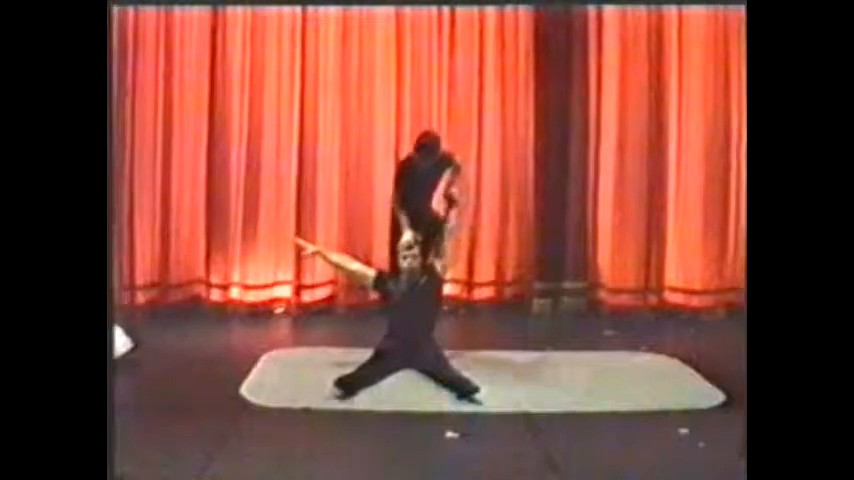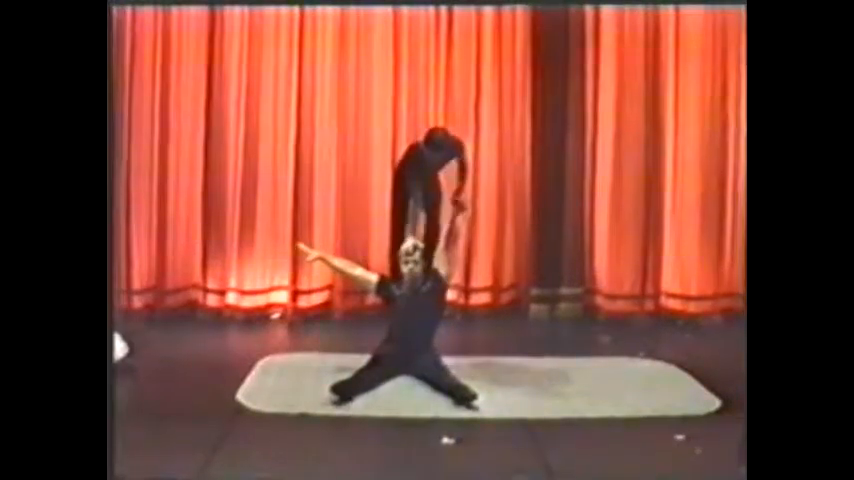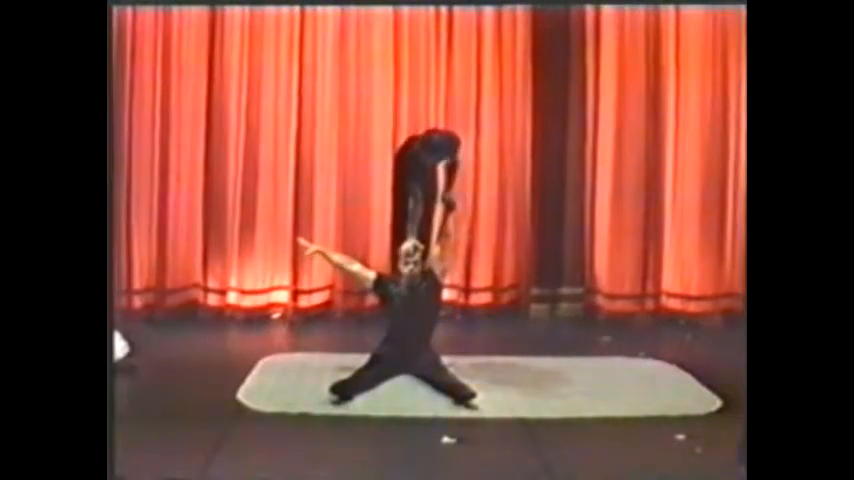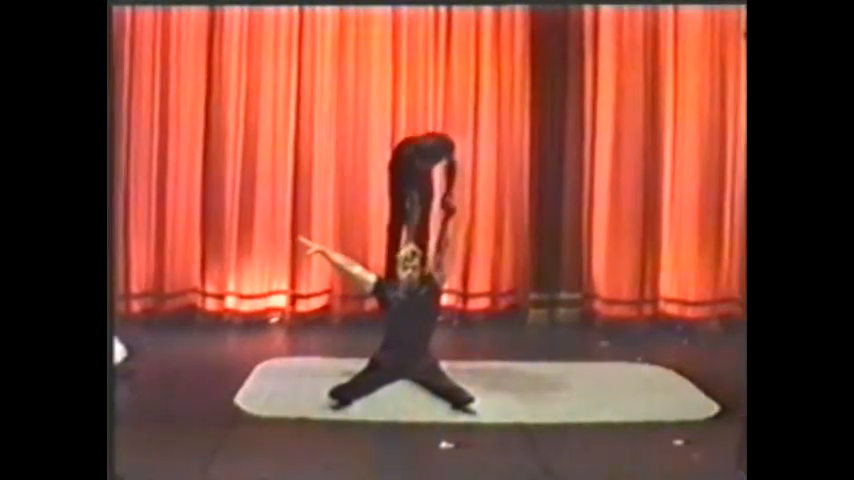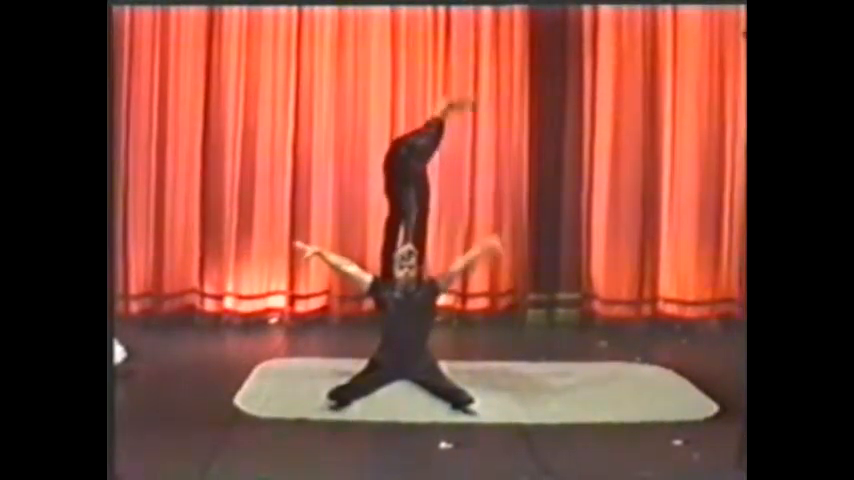
dt=0.5s
person 1, frame 1
left shoulder: (432, 277)
right shoulder: (390, 282)
right elbow: (352, 265)
right wrist: (320, 251)
left hip: (424, 349)
right hip: (393, 348)
left knee: (453, 379)
right knee: (357, 380)
left ankle: (467, 393)
right ankle: (347, 389)
person 1, frame 2
left shoulder: (435, 284)
right shoulder: (393, 288)
left elbow: (448, 251)
right elbow: (356, 271)
left wrist: (454, 216)
right wrist: (322, 256)
left hip: (423, 355)
right hip: (392, 353)
left knee: (457, 391)
right knee: (359, 383)
left ankle: (465, 400)
right ankle: (343, 395)
person 1, frame 3
left shoulder: (431, 283)
right shoulder: (389, 286)
left elbow: (441, 245)
right elbow: (353, 267)
right wrist: (321, 250)
left hip: (422, 355)
right hip: (390, 354)
left knee: (455, 389)
right knee: (357, 383)
left ankle: (463, 398)
right ankle: (343, 395)
person 1, frame 4
left shoulder: (430, 289)
right shoulder: (388, 290)
left elbow: (441, 253)
right elbow: (354, 269)
left wrist: (447, 218)
right wrist: (323, 251)
left hip: (421, 361)
right hip: (388, 360)
left knee: (457, 397)
right knee: (351, 391)
left ankle: (462, 405)
right ankle: (342, 400)
person 1, frame 5
left shoulder: (428, 291)
right shoulder: (383, 290)
left elbow: (456, 270)
right elbow: (350, 268)
left wrist: (482, 250)
right wrist: (320, 252)
left hip: (420, 362)
right hip: (386, 362)
left knee: (459, 398)
right knee: (349, 392)
left ankle: (462, 405)
right ankle: (340, 401)
person 2, frame 1
left shoulder: (444, 159)
right shoulder: (406, 167)
left elbow: (457, 167)
right elbow: (396, 201)
left wrist: (453, 186)
right wrist: (405, 230)
left hip: (424, 210)
right hip: (405, 211)
person 2, frame 2
left shoulder: (455, 145)
right shoulder: (415, 154)
left elbow: (462, 163)
right elbow: (414, 198)
left wrist: (459, 191)
right wrist: (411, 236)
left hip: (429, 178)
right hip: (407, 180)
left knee: (434, 226)
right knee: (401, 227)
right ankle: (397, 277)
person 2, frame 3
left shoulder: (451, 142)
right shoulder: (412, 154)
left elbow: (452, 162)
left wrist: (447, 190)
left hip: (426, 171)
right hip: (409, 168)
person 2, frame 4
left shoulder: (445, 145)
right shoulder: (405, 156)
left elbow: (451, 164)
left wrist: (448, 194)
left hip: (421, 174)
right hip: (403, 174)
left knee: (422, 218)
right knee: (399, 217)
right ankle: (392, 275)
person 2, frame 5
left shoulder: (429, 137)
right shoulder: (399, 157)
left elbow: (445, 112)
left wrist: (456, 105)
left hip: (412, 172)
right hip: (400, 176)
left knee: (421, 216)
right knee: (398, 216)
right ankle: (388, 275)
